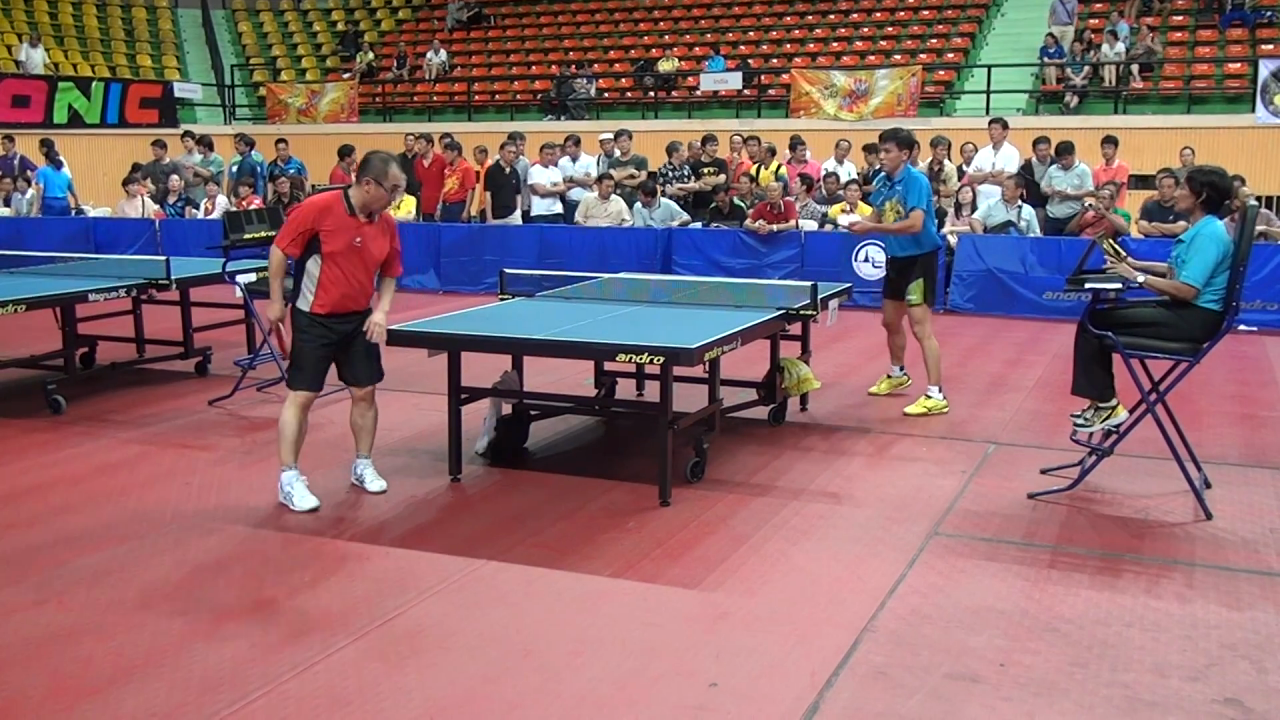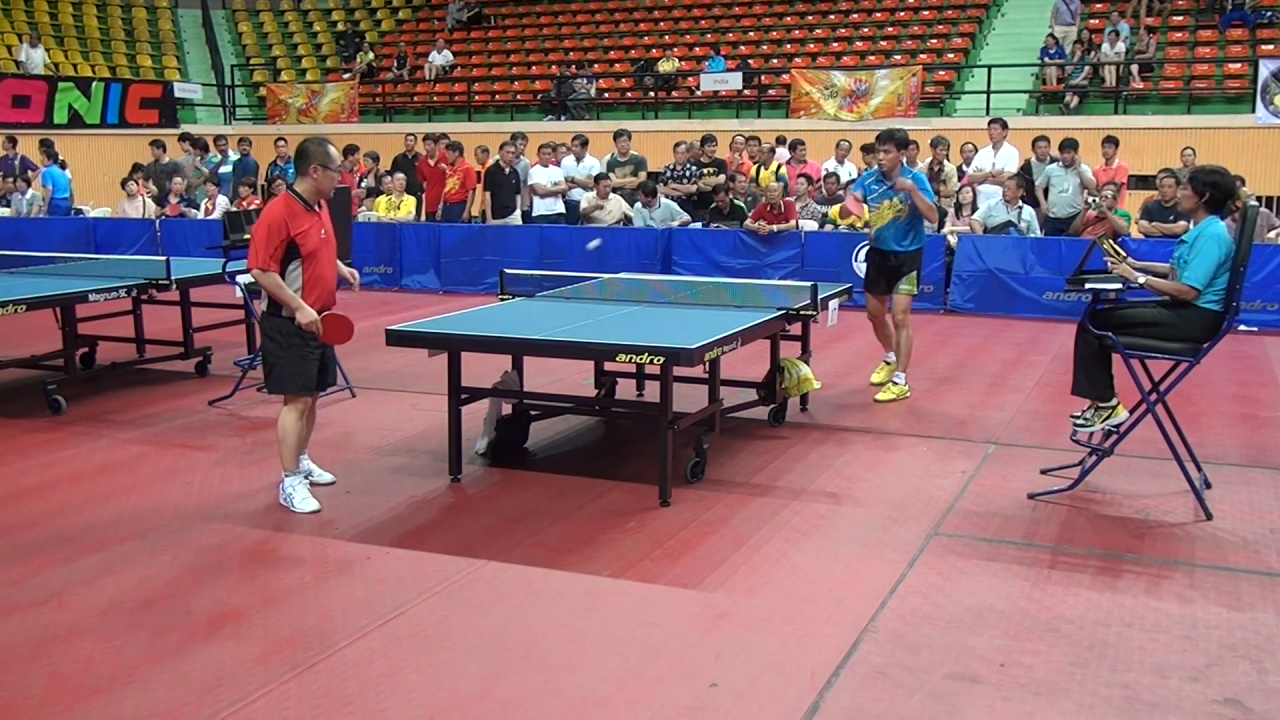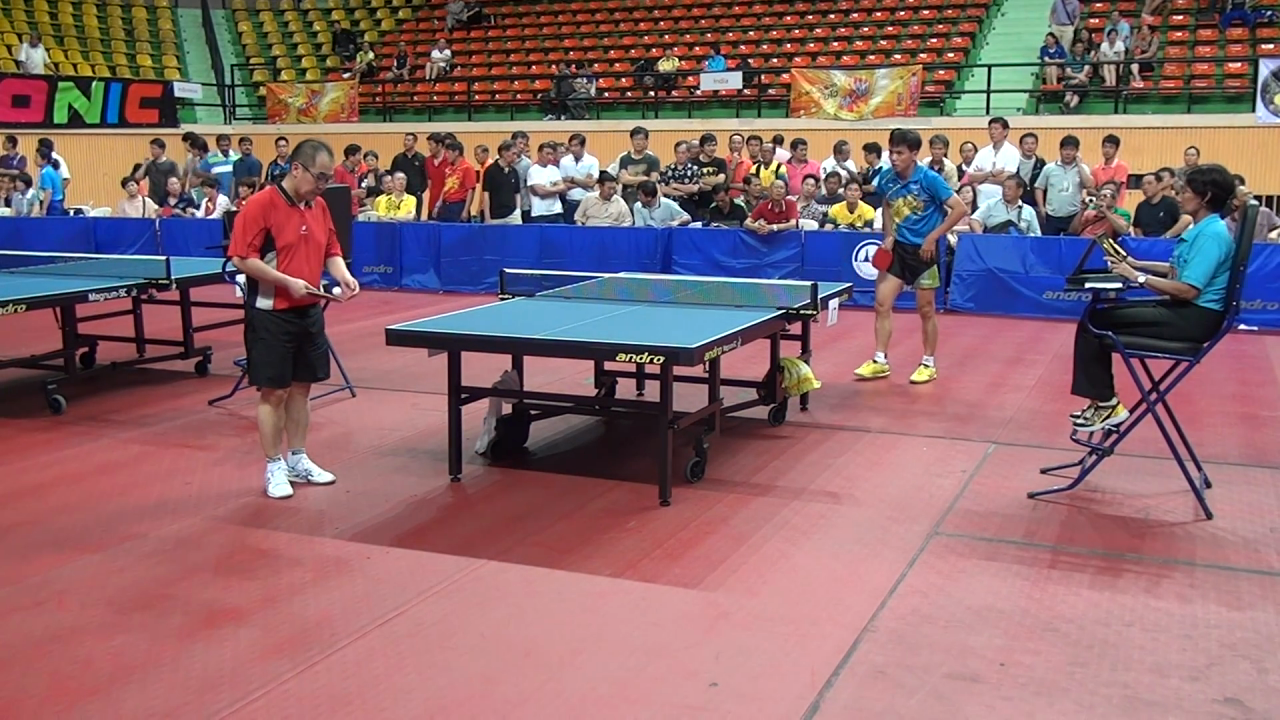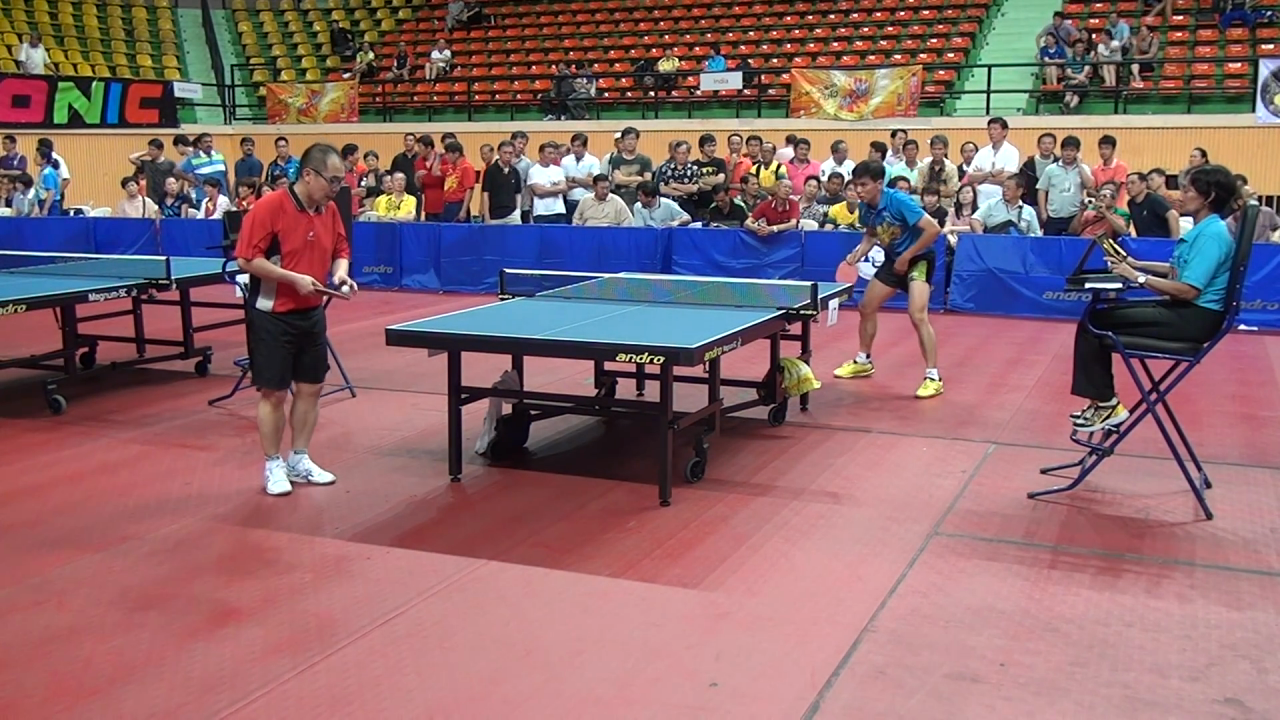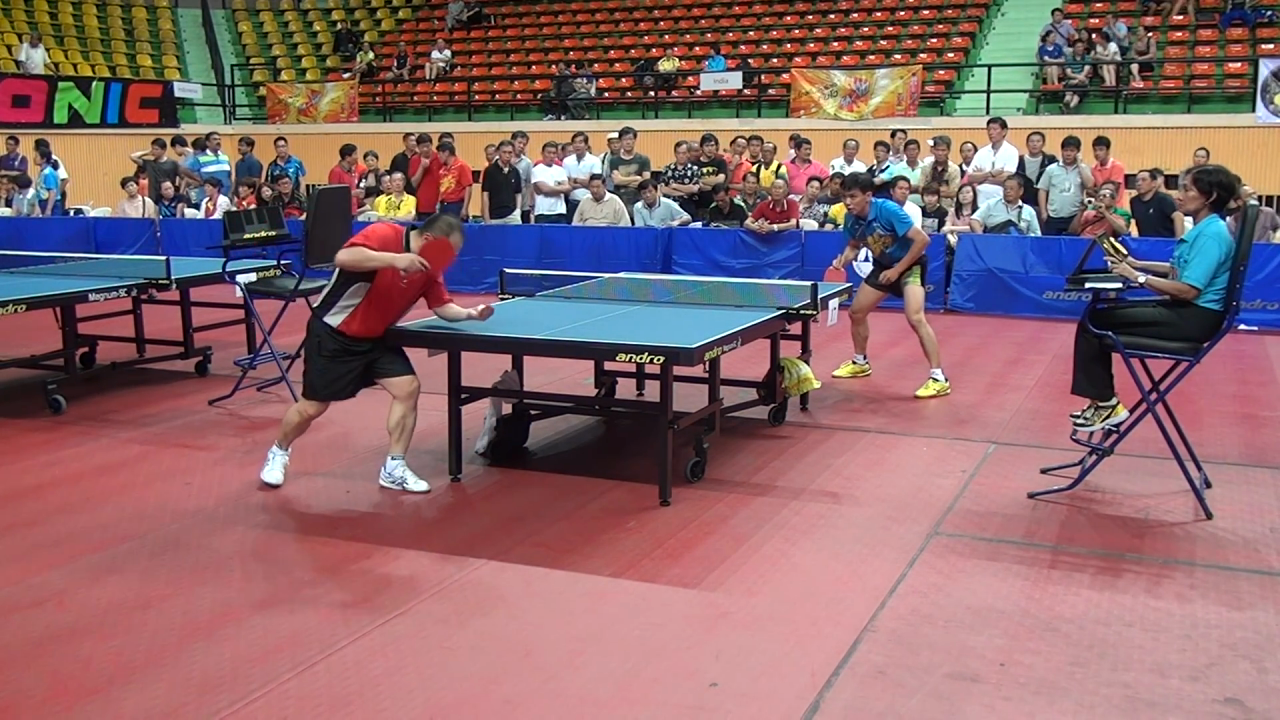
dt=1s
person 1, frame 1
left shoulder: (387, 224)
right shoulder: (317, 208)
left elbow: (389, 273)
right elbow: (280, 251)
left wrist: (381, 311)
right wrist: (276, 301)
left hip: (358, 320)
right hip: (312, 319)
left knee: (365, 393)
right knee: (301, 397)
left ankle: (362, 466)
right ankle: (289, 479)
person 1, frame 2
left shoulder: (320, 206)
right shoulder: (279, 212)
right elbow: (261, 270)
left wrist: (341, 268)
right wrist: (300, 308)
left hip: (320, 320)
right hip: (288, 322)
left knee: (311, 396)
right knee: (294, 401)
left ankle: (301, 461)
right ankle: (291, 482)
person 1, frame 3
left shoulder: (319, 207)
right shoulder: (261, 205)
left elbow: (331, 251)
right elbow: (241, 258)
left wrist: (344, 276)
right wrist: (287, 282)
left hip: (309, 313)
right hip: (271, 315)
left knee: (301, 389)
right knee: (274, 392)
left ankle: (297, 459)
right ankle: (274, 468)
person 1, frame 4
left shoulder: (330, 210)
right shoulder: (269, 207)
left elbow: (340, 250)
right elbow: (246, 259)
left wrist: (340, 272)
right wrist: (293, 278)
left hip: (311, 314)
right hip: (271, 316)
left knee: (310, 390)
right knee: (275, 394)
left ankle: (298, 459)
right ankle: (273, 466)
person 1, frame 5
left shoulder: (430, 264)
right shoulder: (382, 235)
left elbow: (442, 306)
right elbow: (344, 257)
left wrist: (470, 313)
right wrist: (393, 259)
left hip: (376, 337)
right hip: (334, 333)
left knee: (408, 389)
right knee: (313, 406)
left ankle: (394, 468)
right ankle: (279, 452)
person 2, frame 1
left shoulder: (1209, 234)
right shoulder: (1200, 229)
left elbow: (1187, 289)
left wrist: (1137, 276)
right wrist: (1136, 264)
left hip: (1193, 318)
right hip: (1182, 311)
left knee: (1094, 322)
right knee: (1098, 317)
left ankle: (1106, 404)
right ankle: (1105, 401)
person 2, frame 2
left shoulder: (1212, 235)
right shoulder: (1203, 230)
left elbow: (1188, 290)
left wrist: (1138, 278)
right wrist: (1138, 265)
left hip: (1194, 319)
right hip: (1182, 312)
left knee: (1094, 322)
right knee: (1098, 316)
left ankle: (1106, 404)
right ankle: (1104, 401)
person 2, frame 3
left shoulder: (1212, 234)
right shoulder: (1203, 229)
left elbow: (1188, 289)
left wrist: (1138, 277)
right wrist: (1138, 264)
left hip: (1194, 318)
right hip: (1182, 311)
left knee: (1094, 321)
right knee: (1098, 315)
left ankle: (1106, 403)
right ankle: (1104, 400)
person 2, frame 4
left shoulder: (1212, 234)
right shoulder: (1203, 229)
left elbow: (1188, 290)
left wrist: (1138, 277)
right wrist: (1138, 264)
left hip: (1194, 318)
right hip: (1183, 311)
left knee: (1094, 321)
right knee: (1098, 315)
left ankle: (1106, 403)
right ankle: (1104, 401)
person 2, frame 5
left shoulder: (1211, 234)
right shoulder: (1203, 229)
left elbow: (1188, 290)
left wrist: (1137, 277)
right wrist: (1138, 264)
left hip: (1193, 318)
right hip: (1182, 311)
left knee: (1094, 321)
right knee: (1097, 315)
left ankle: (1105, 403)
right ankle: (1103, 400)
person 3, frame 1
left shoulder: (917, 181)
right shoulder: (882, 182)
left elbow: (915, 224)
right elbow: (877, 218)
left wrist: (872, 228)
right wrist: (861, 221)
left hip: (920, 259)
right hip: (896, 259)
left knee: (921, 330)
right knee: (891, 322)
left ankle: (935, 396)
right ankle: (896, 375)
person 3, frame 2
left shoulder: (915, 179)
right shoulder: (868, 178)
left elbow: (932, 217)
left wrist: (913, 191)
left hip: (907, 255)
right hip: (878, 253)
left knee: (900, 318)
right knee: (874, 313)
left ankle: (900, 381)
right ankle: (890, 357)
person 3, frame 3
left shoulder: (929, 179)
right shoulder: (886, 178)
left elbow: (959, 209)
left wrist: (932, 237)
right wrist: (889, 234)
left hip: (923, 250)
right hip: (898, 248)
left knee: (925, 310)
right knee: (881, 304)
left ankle: (928, 364)
right ankle: (880, 361)
person 3, frame 4
left shoulder: (899, 201)
right shoulder: (865, 208)
left elbow: (934, 229)
left wrist: (906, 257)
right wrist: (857, 254)
left hip: (919, 258)
right hip: (893, 260)
left knee: (917, 315)
right knee: (866, 308)
left ankle: (933, 377)
right ankle: (863, 361)
person 3, frame 5
left shoulder: (889, 210)
right shoulder: (851, 219)
left elbow: (922, 239)
right elbow: (854, 246)
left wrist: (898, 269)
right wrist: (843, 261)
left hip: (910, 264)
right hip: (883, 266)
left knee: (915, 317)
right knee: (856, 312)
left ankle: (938, 378)
right ankle: (860, 363)
